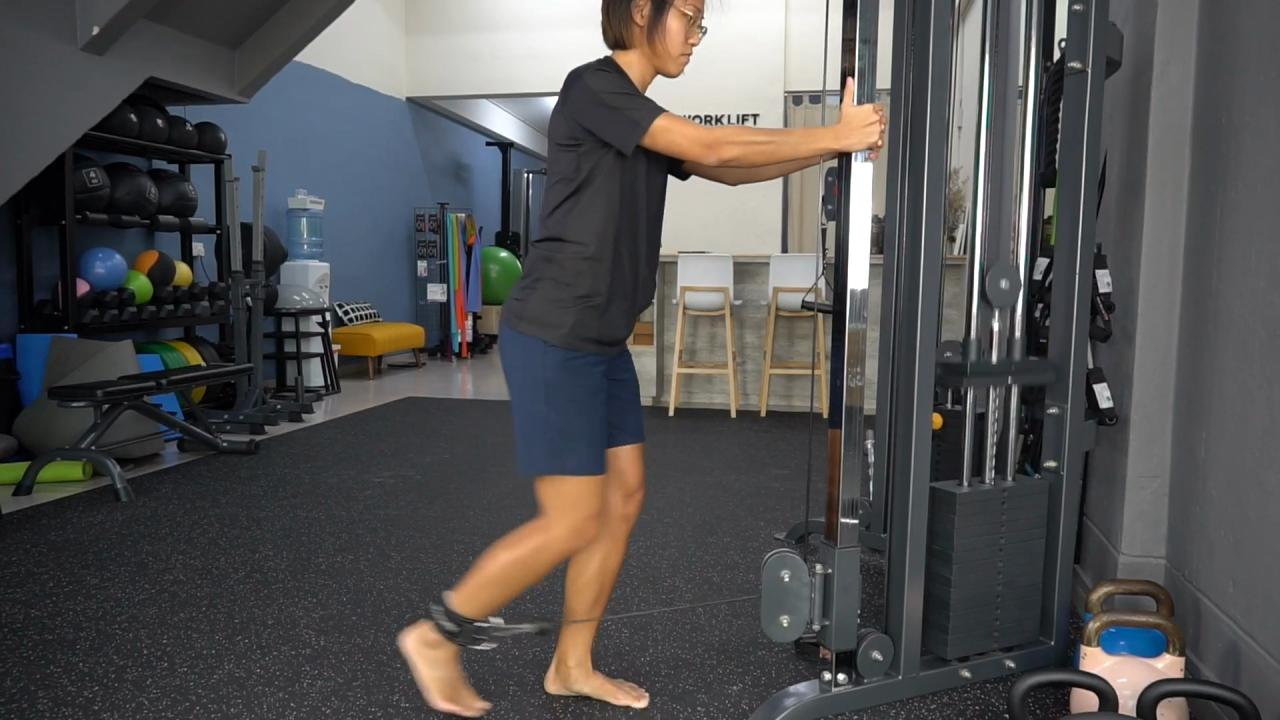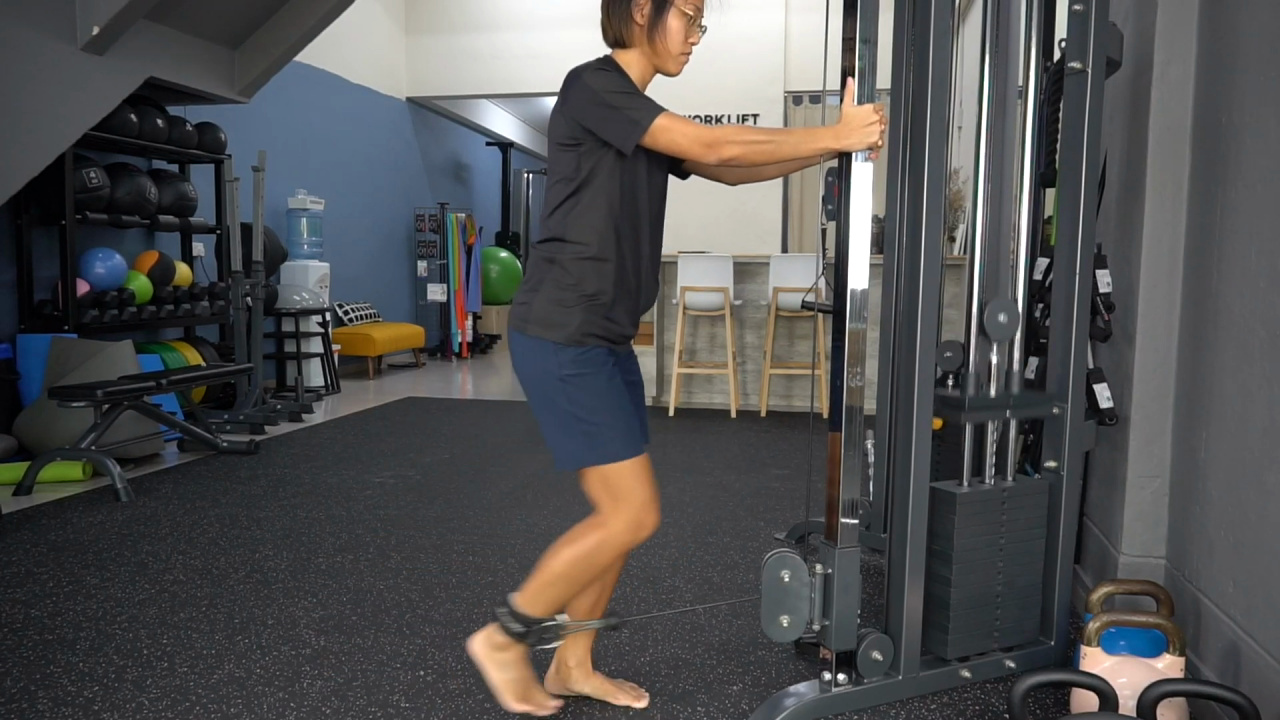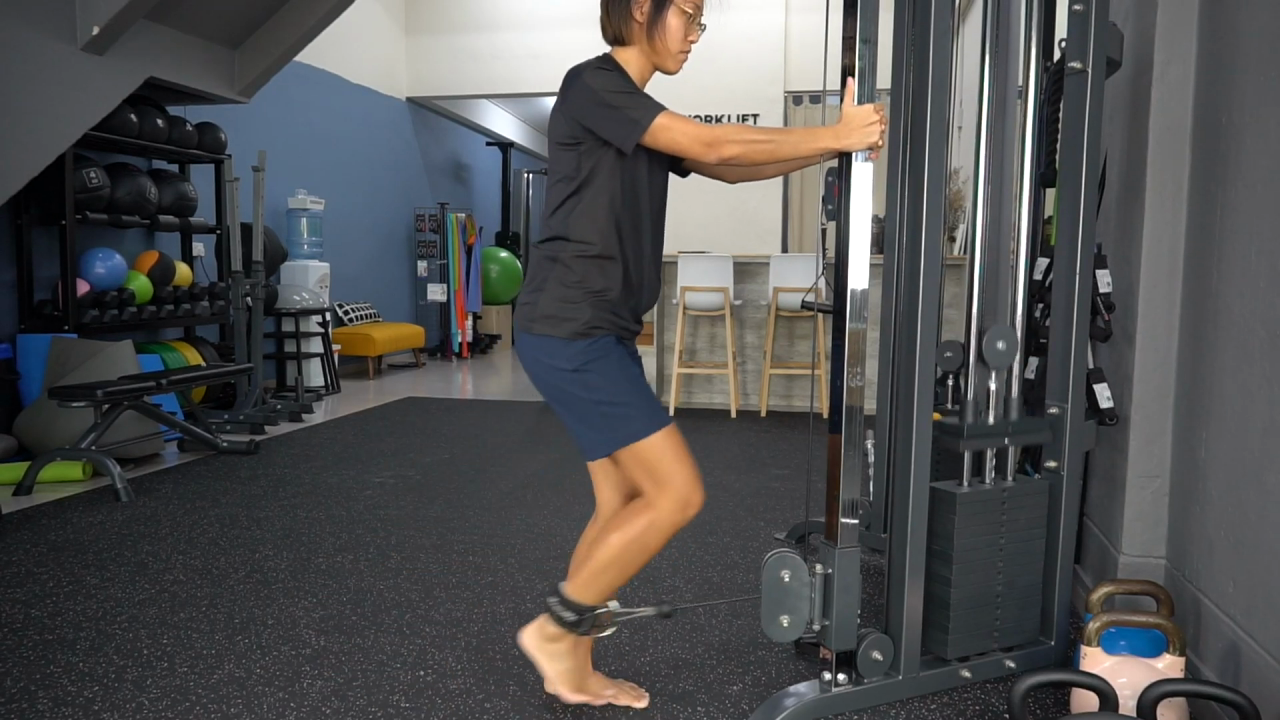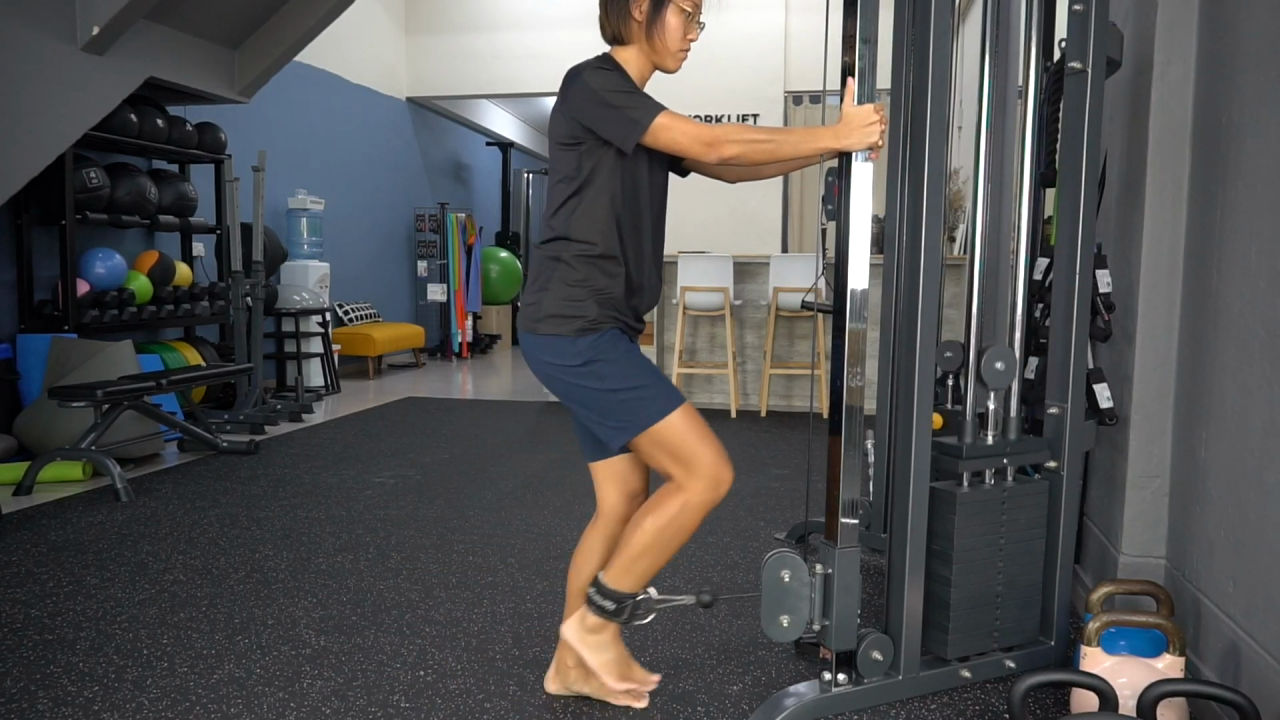
dt=0.2s
person 1, frame 1
left shoulder: (643, 117)
right shoulder: (593, 87)
left elbow: (726, 170)
right elbow: (711, 148)
left wrist: (829, 144)
right wrist: (833, 137)
left hip: (600, 340)
right hip: (554, 336)
left knee: (624, 499)
right knee: (572, 523)
right ankle: (437, 634)
person 1, frame 2
left shoulder: (642, 118)
right shoulder: (592, 86)
left elbow: (726, 169)
right elbow: (711, 148)
left wrist: (829, 145)
right wrist: (832, 136)
left hip: (603, 336)
right hip: (562, 335)
left knee: (626, 508)
right knee: (630, 515)
right ankle: (505, 636)
person 1, frame 3
left shoulder: (642, 115)
right shoulder: (592, 84)
left elbow: (727, 168)
right elbow: (712, 146)
left wrist: (834, 143)
right wrist: (834, 136)
left hip: (603, 332)
right hip: (568, 331)
left knee: (627, 500)
right knee: (675, 494)
left ankle: (574, 662)
right ankle: (556, 625)
person 1, frame 4
left shoulder: (642, 116)
right shoulder: (591, 84)
left elbow: (725, 167)
right elbow: (712, 146)
left wrist: (832, 143)
right wrist: (835, 136)
left hip: (600, 330)
right hip: (573, 328)
left knee: (627, 498)
right knee: (705, 474)
left ankle: (571, 666)
right ankle: (595, 618)
